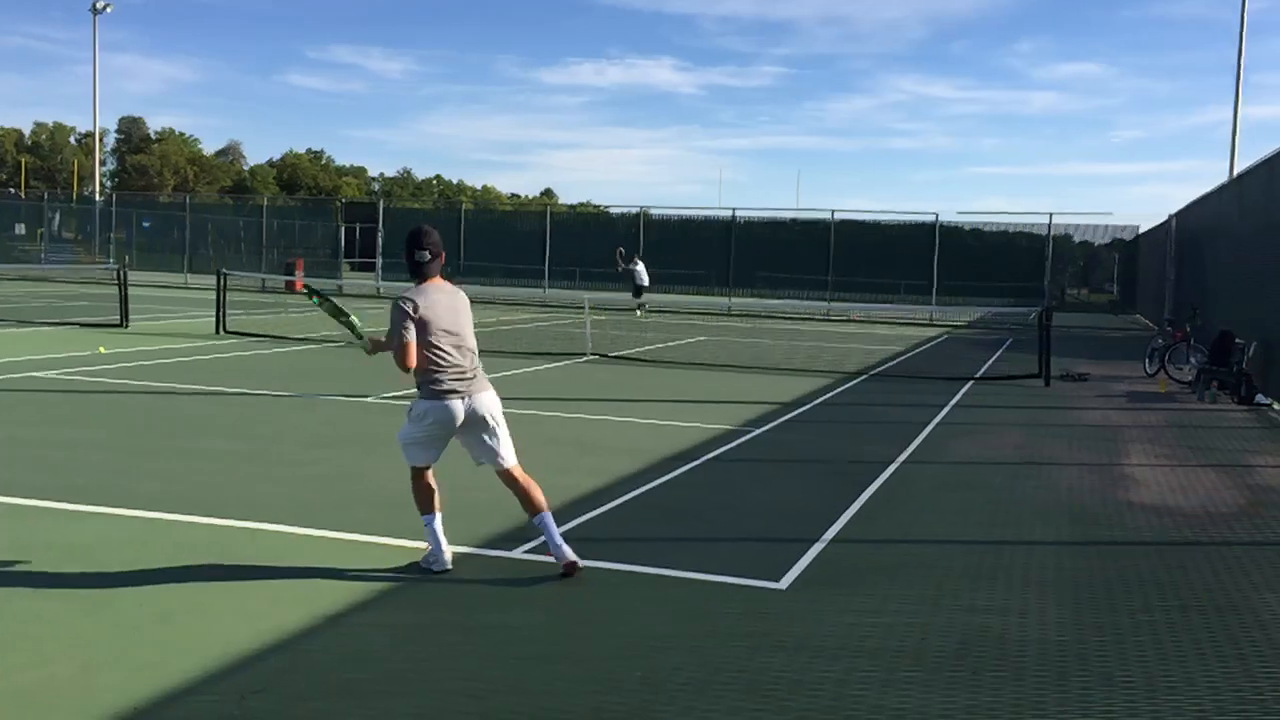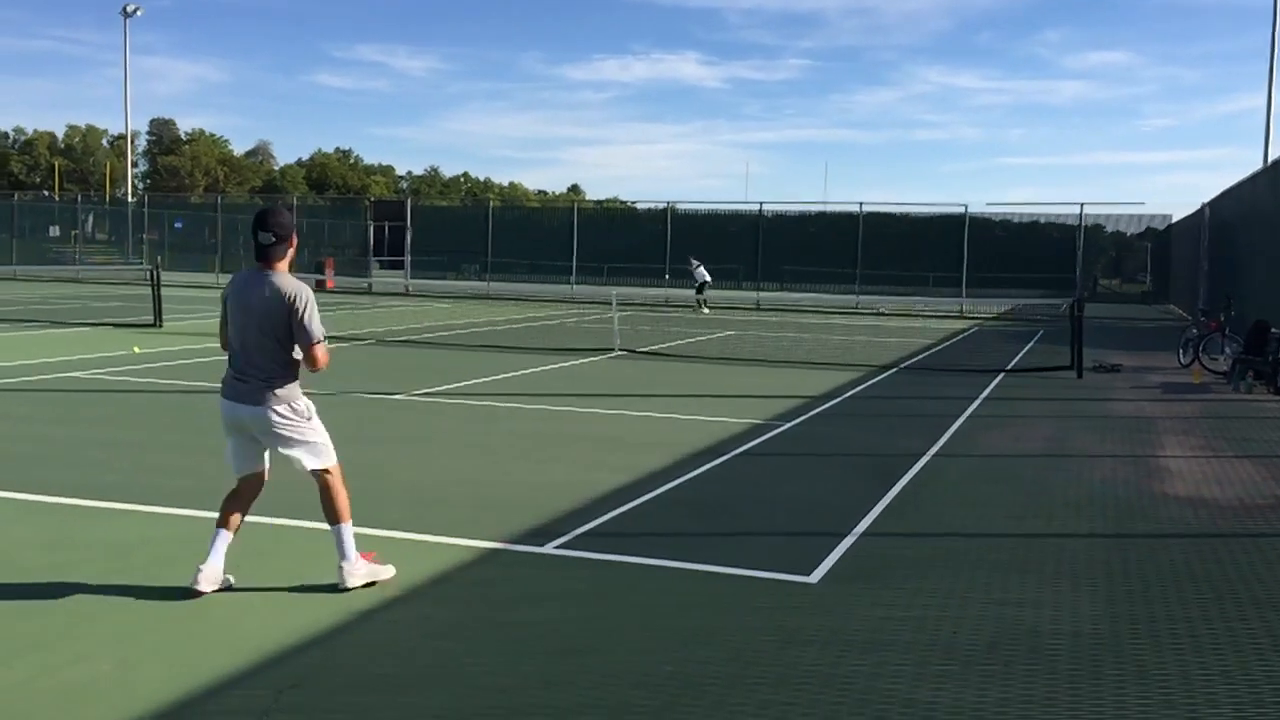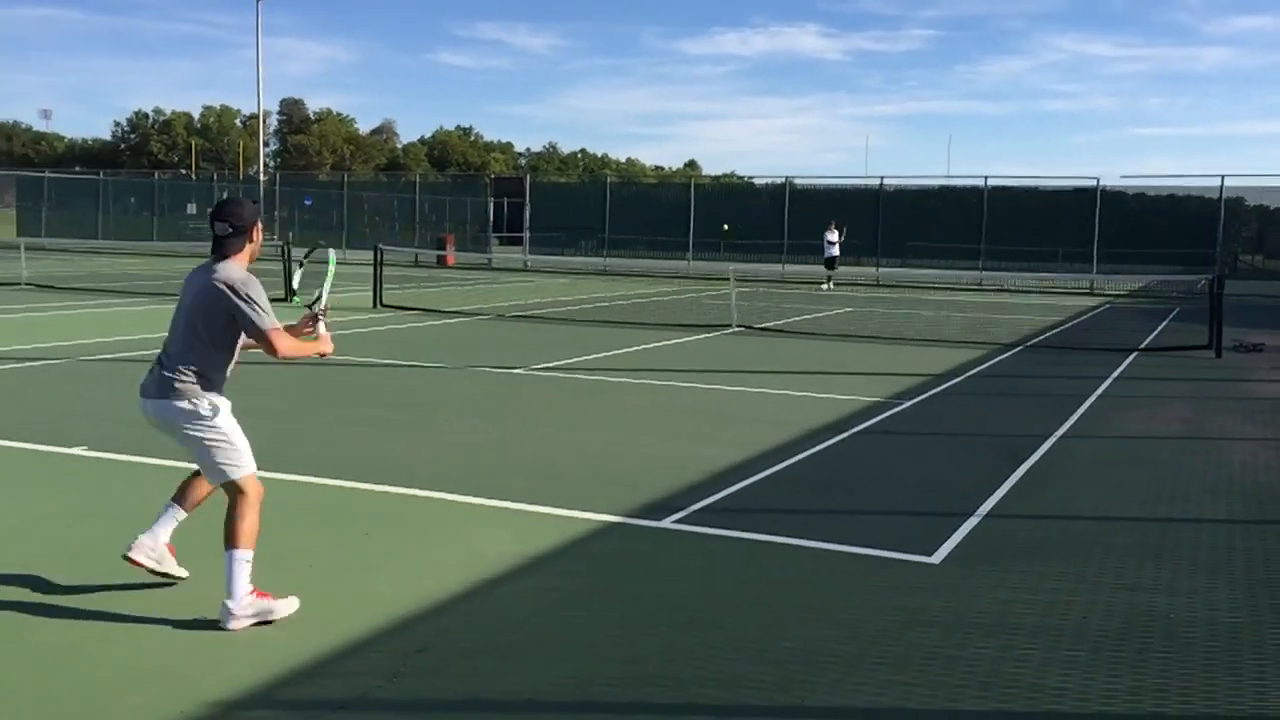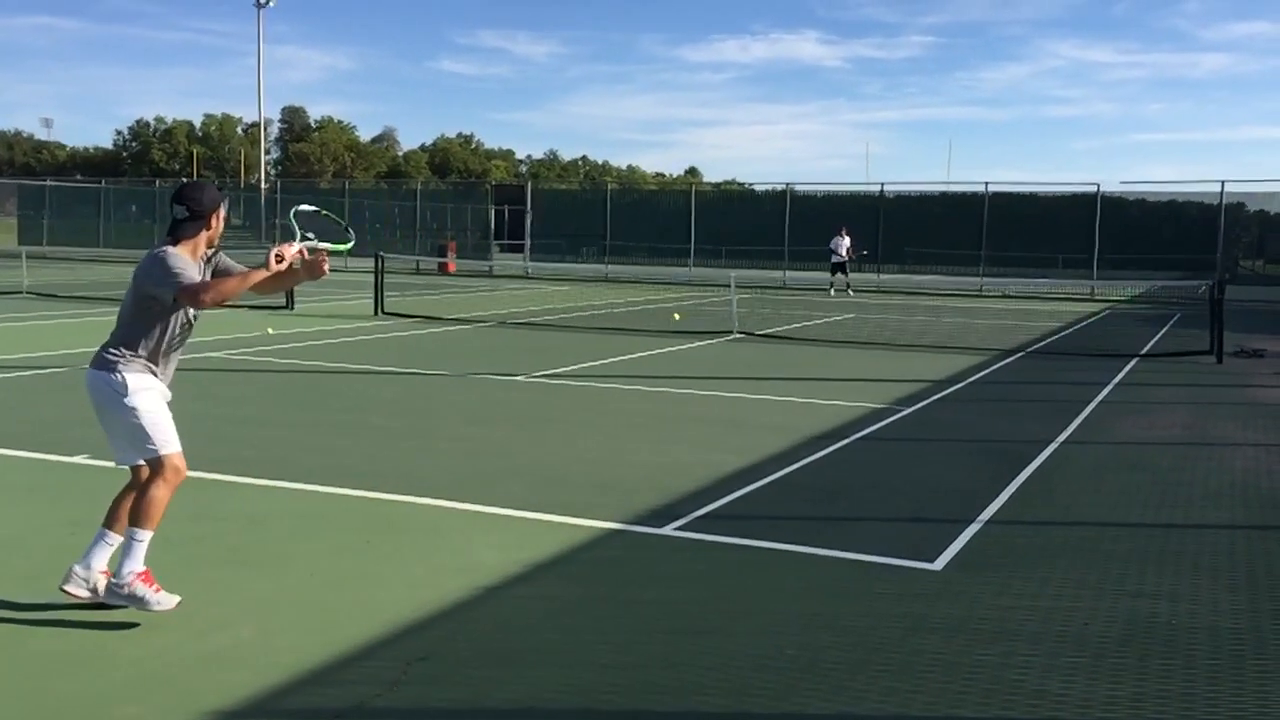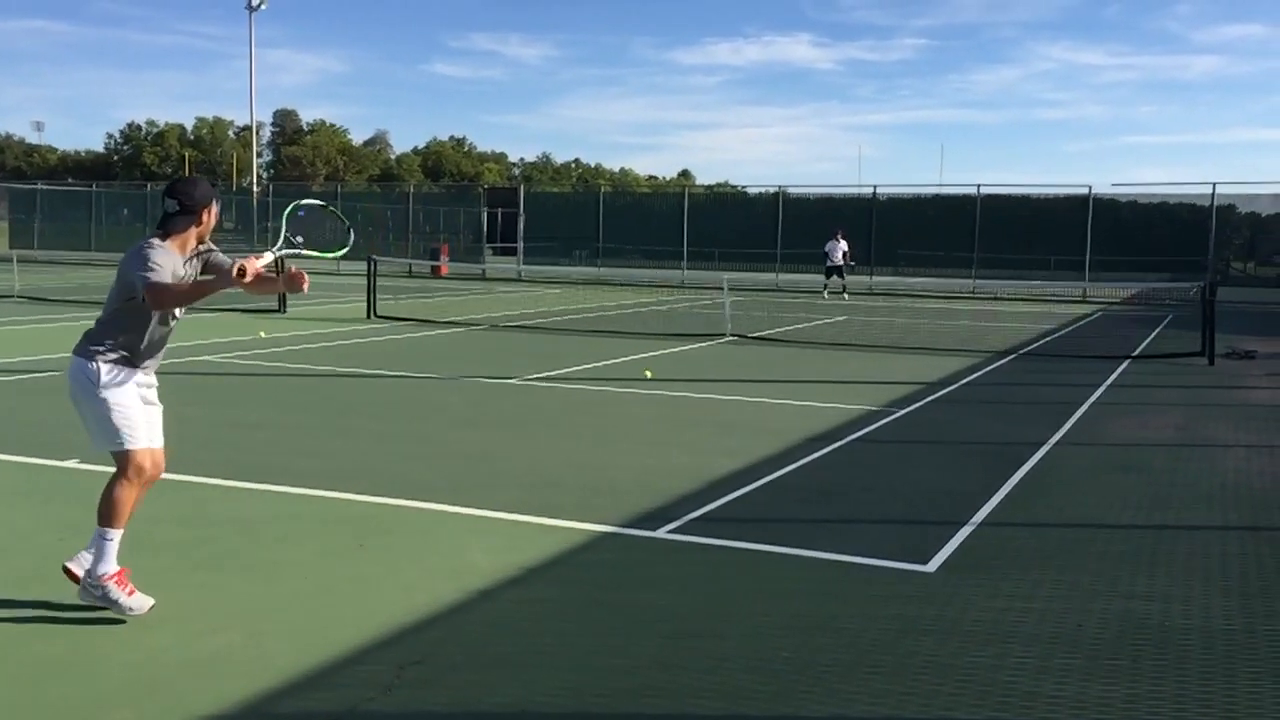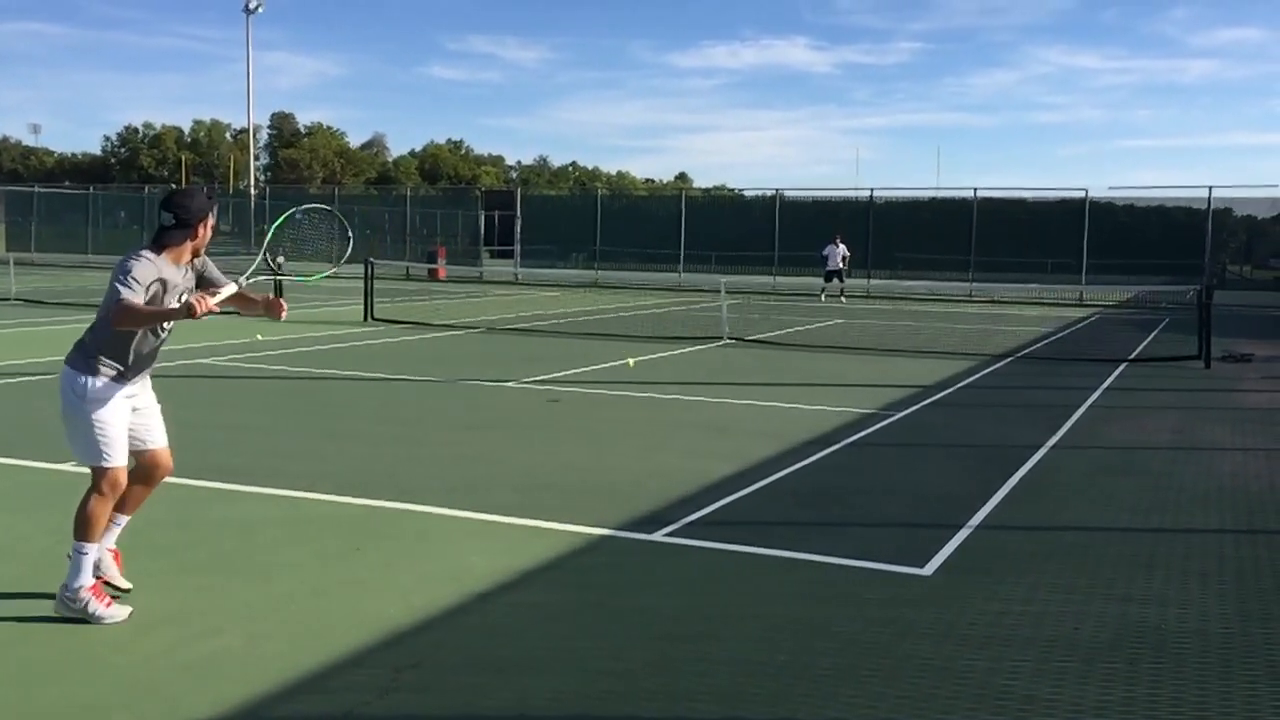
dt=0.7s
person 1, frame 1
left shoulder: (406, 303)
right shoulder: (460, 296)
left elbow: (408, 363)
left wrist: (392, 346)
right wrist: (387, 344)
left hip: (439, 403)
right hip: (480, 396)
left knee: (420, 470)
right knee: (513, 474)
left ankle: (438, 550)
right ankle: (560, 548)
person 1, frame 2
left shoulder: (234, 285)
right shoulder: (297, 292)
right elbow: (317, 361)
right wrist: (300, 357)
left hip: (234, 401)
right hip: (275, 402)
left knee: (249, 481)
right knee: (329, 473)
left ankle: (210, 569)
right ankle: (351, 564)
person 1, frame 3
left shoulder: (201, 276)
right shoulder: (240, 282)
right elbow: (277, 345)
left wrist: (295, 329)
right wrist: (316, 346)
left hip: (159, 395)
right hip: (189, 399)
left knee: (216, 467)
right knee: (246, 490)
left ankle: (153, 541)
right ankle: (240, 600)
person 1, frame 4
left shoulder: (206, 258)
right shoulder: (165, 261)
left elbow: (258, 284)
right elbow: (202, 297)
left wrist: (302, 273)
right wrist: (264, 268)
left hip: (141, 380)
right hip: (122, 377)
left knee: (147, 477)
right knee: (170, 469)
left ankle: (88, 572)
right ankle: (127, 576)
person 1, frame 5
left shoulder: (199, 252)
right shoulder: (150, 255)
left elbow: (246, 280)
right elbow: (161, 298)
left wrist: (283, 283)
right wrist: (223, 282)
left hip: (136, 373)
right hip: (102, 370)
left knee: (151, 468)
right knee: (135, 466)
left ankle: (90, 560)
right ankle: (102, 575)
person 1, frame 6
left shoulder: (195, 263)
right shoulder: (142, 266)
left elbow: (235, 296)
right elbow: (120, 315)
left wrist: (263, 305)
right wrist: (176, 311)
left hip: (132, 381)
right hip: (93, 380)
left knee: (156, 465)
right knee: (110, 479)
left ankle: (101, 548)
right ankle: (76, 591)
